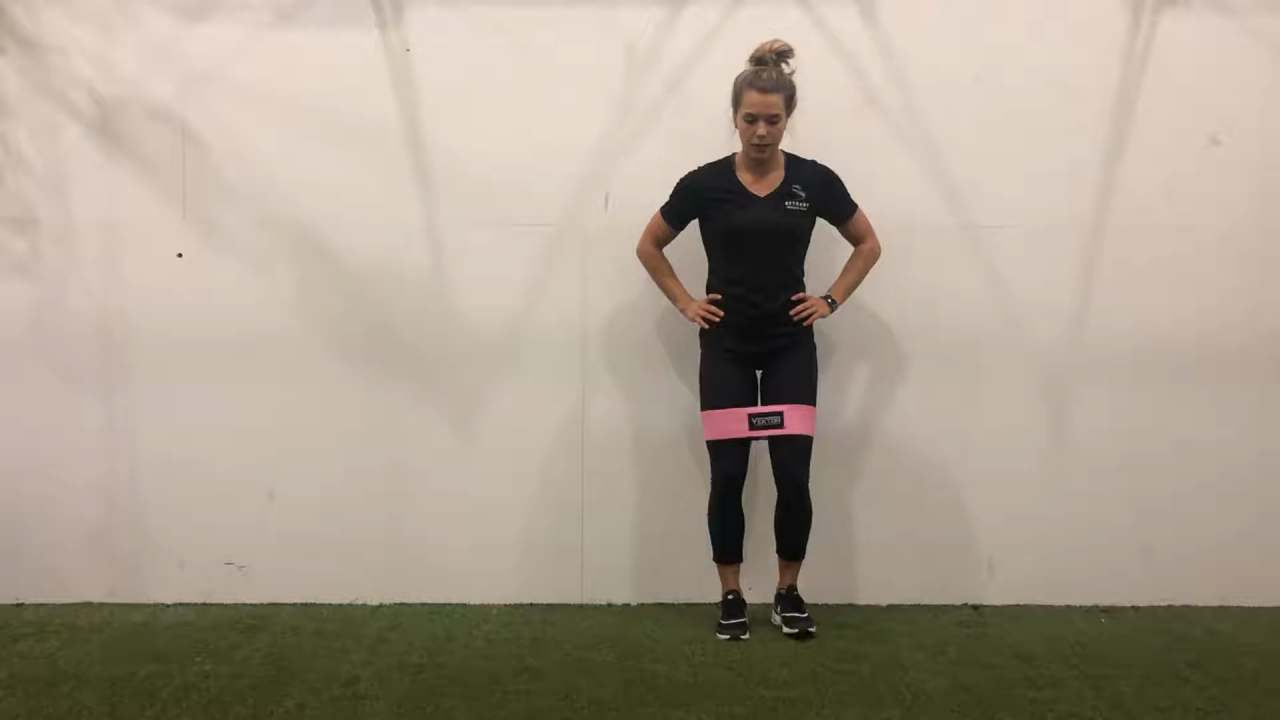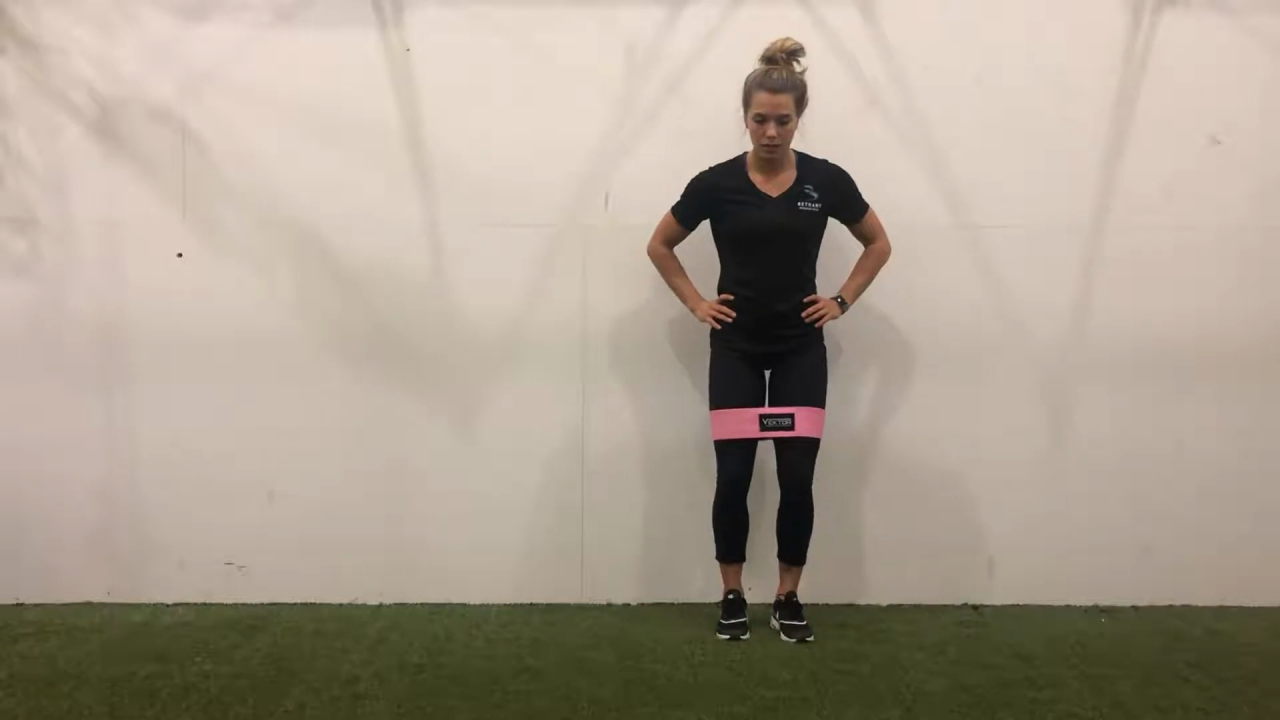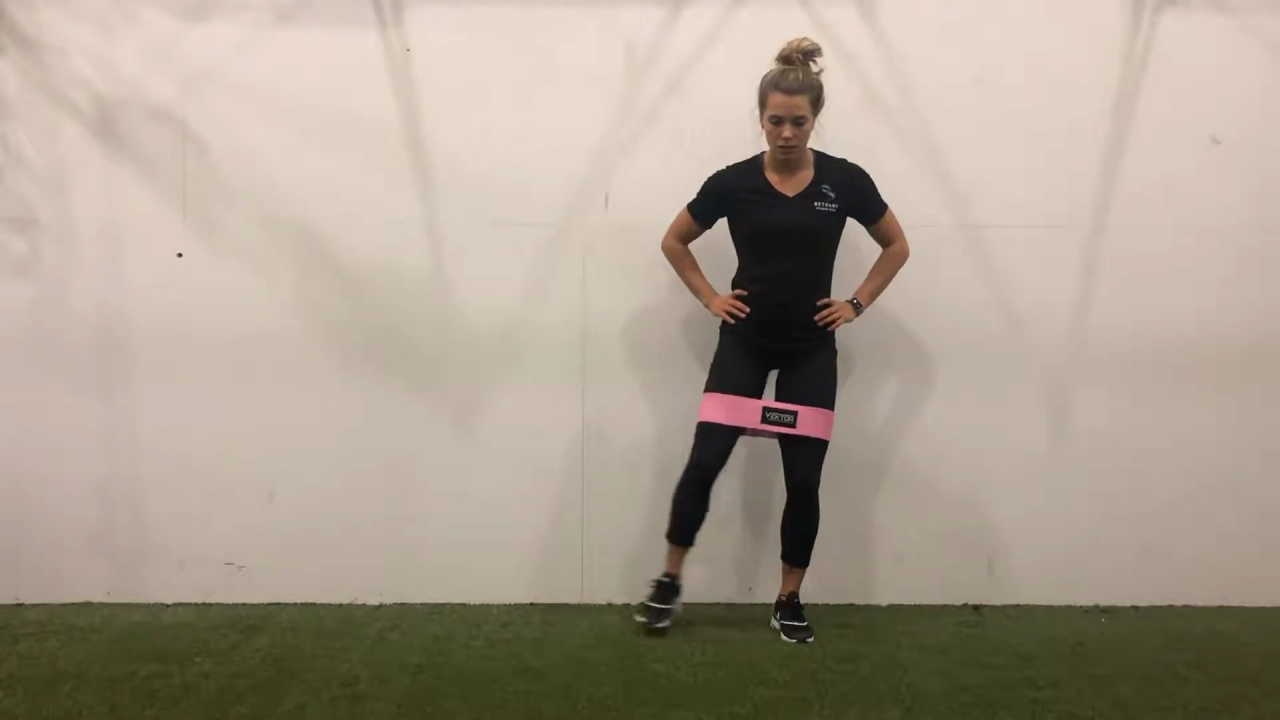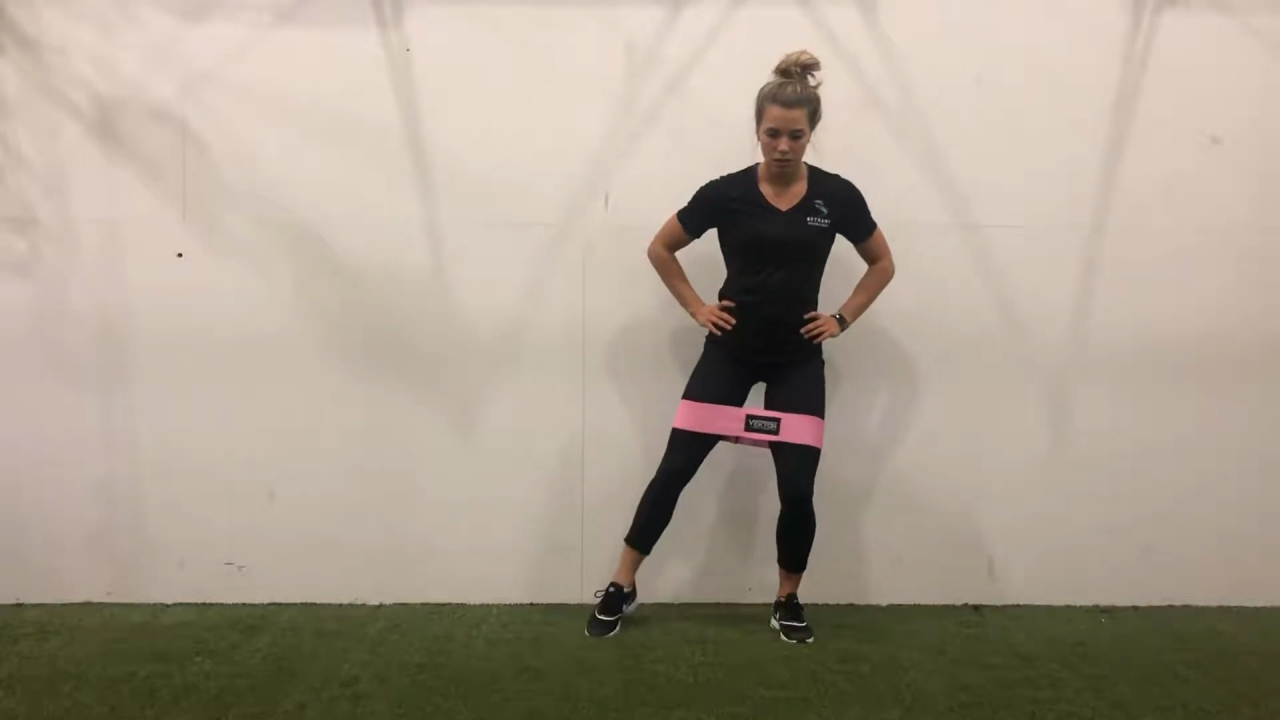
dt=0.4s
person 1, frame 1
left shoulder: (814, 179)
right shoulder: (706, 182)
left elbow: (868, 243)
right elbow: (649, 245)
left wrist: (831, 300)
right wrist: (685, 303)
left hip: (791, 347)
right hip: (726, 347)
left knee: (793, 478)
right knee: (727, 477)
left ankle: (789, 593)
right ankle: (731, 597)
person 1, frame 2
left shoulder: (827, 180)
right shoulder: (717, 182)
left elbow: (878, 245)
right elbow: (660, 246)
left wrist: (841, 300)
right wrist: (696, 303)
left hip: (800, 349)
right hip: (736, 347)
left knee: (797, 481)
right knee: (733, 478)
left ankle: (788, 599)
right ankle: (732, 596)
person 1, frame 3
left shoulder: (845, 179)
right shoulder: (734, 182)
left elbow: (897, 246)
right elbow: (674, 241)
left wrist: (856, 304)
right wrist: (710, 297)
left hip: (811, 349)
right hip: (745, 342)
left knee: (803, 481)
right knee: (703, 463)
left ankle: (789, 601)
right ankle: (670, 580)
person 1, frame 4
left shoulder: (837, 196)
right shoulder: (726, 193)
left elbow: (883, 265)
right elbow: (660, 249)
left wrist: (842, 319)
right wrist: (695, 307)
left hip: (798, 361)
right hip: (730, 353)
left knee: (798, 491)
right knee: (675, 470)
left ankle: (788, 602)
right ankle: (621, 587)
